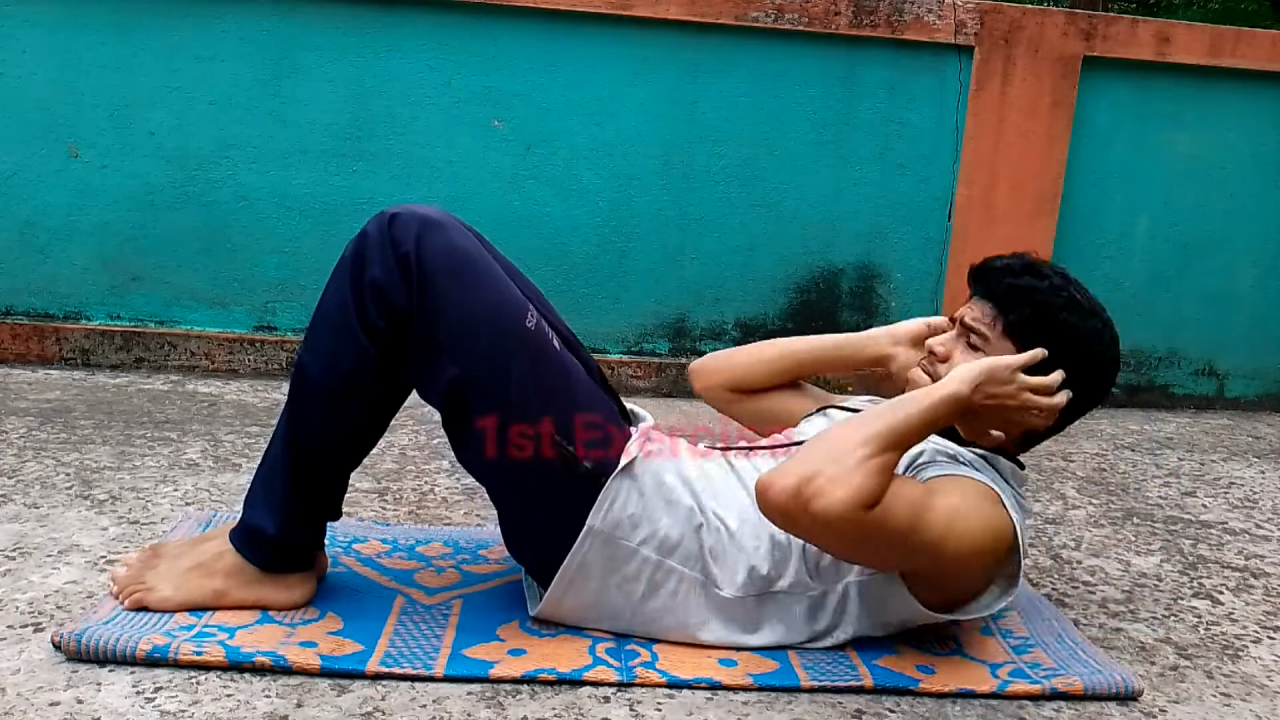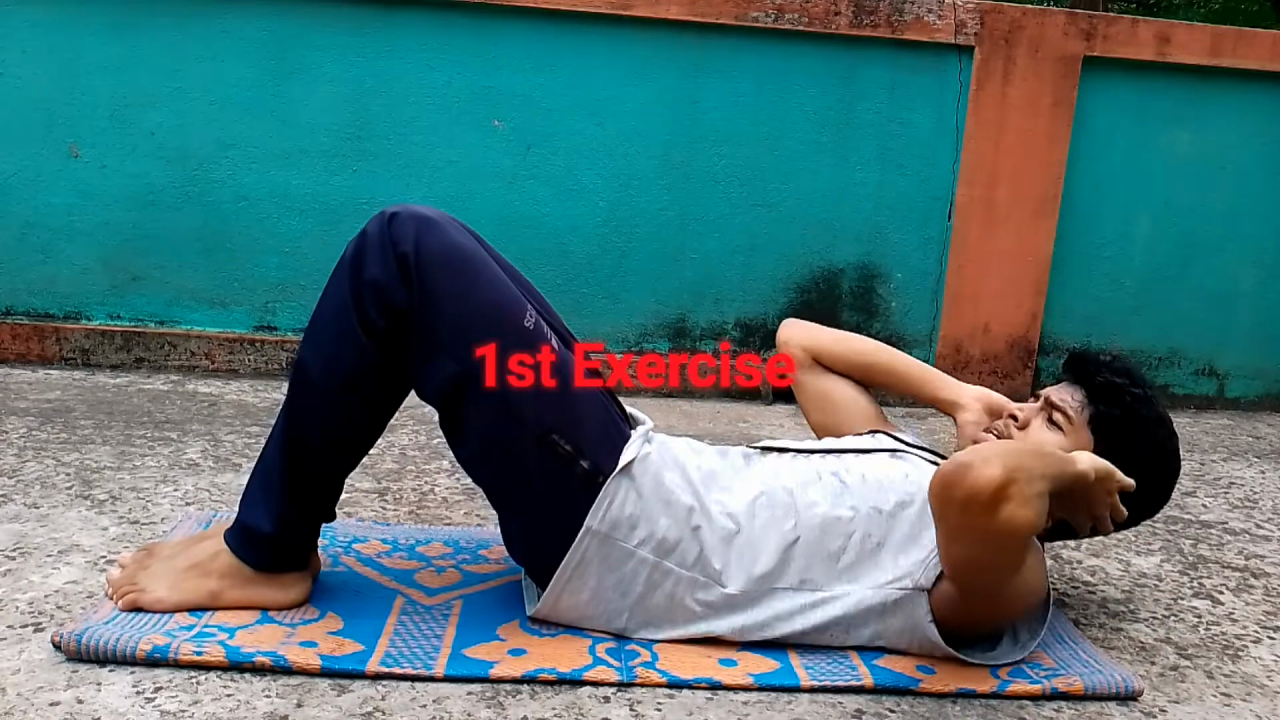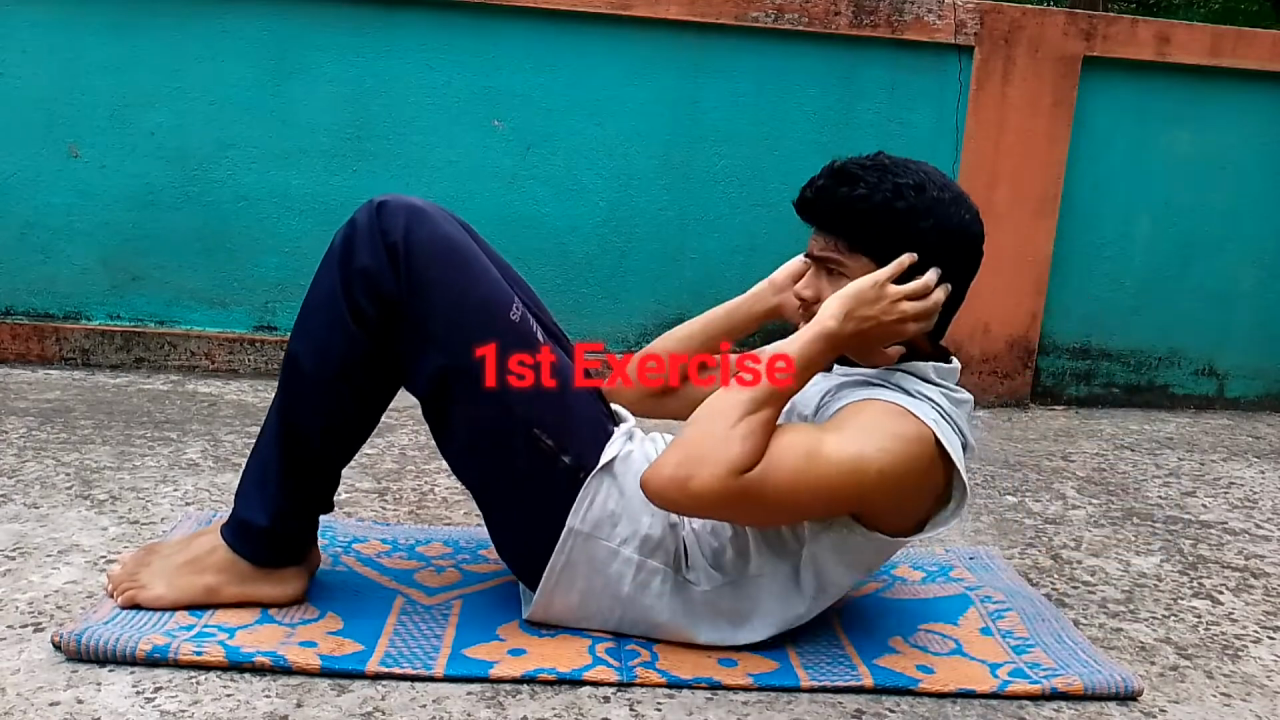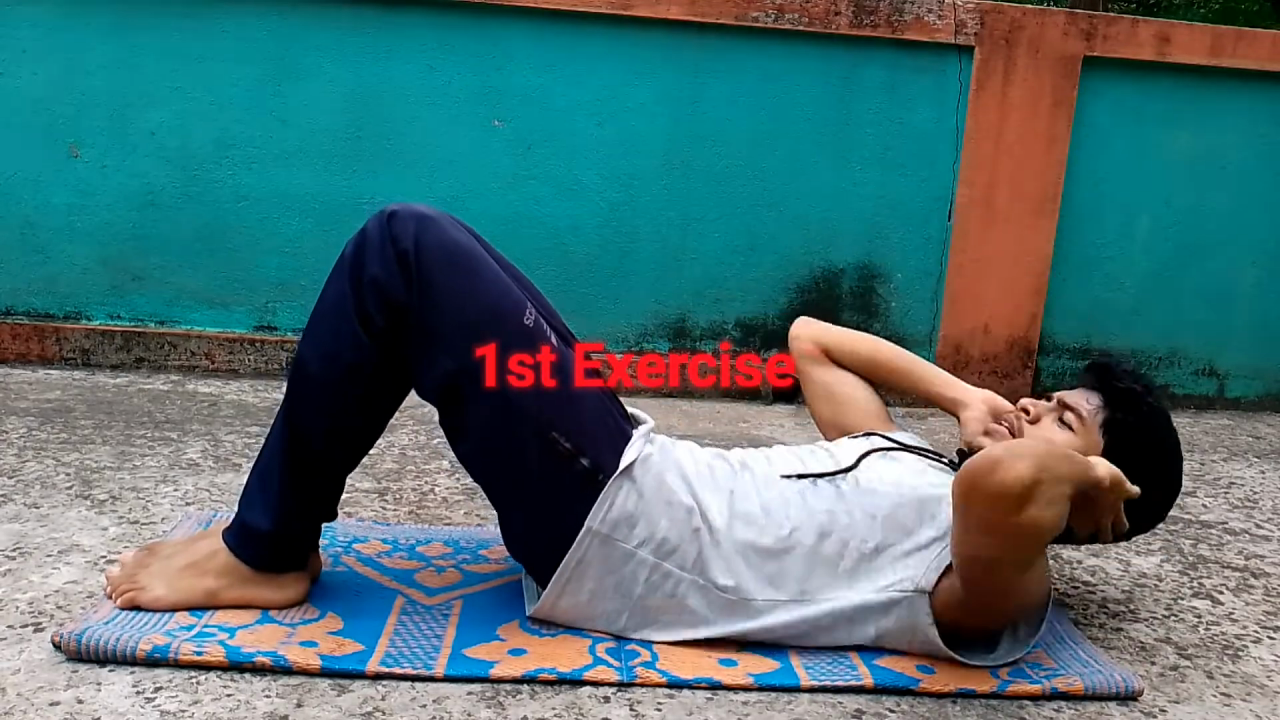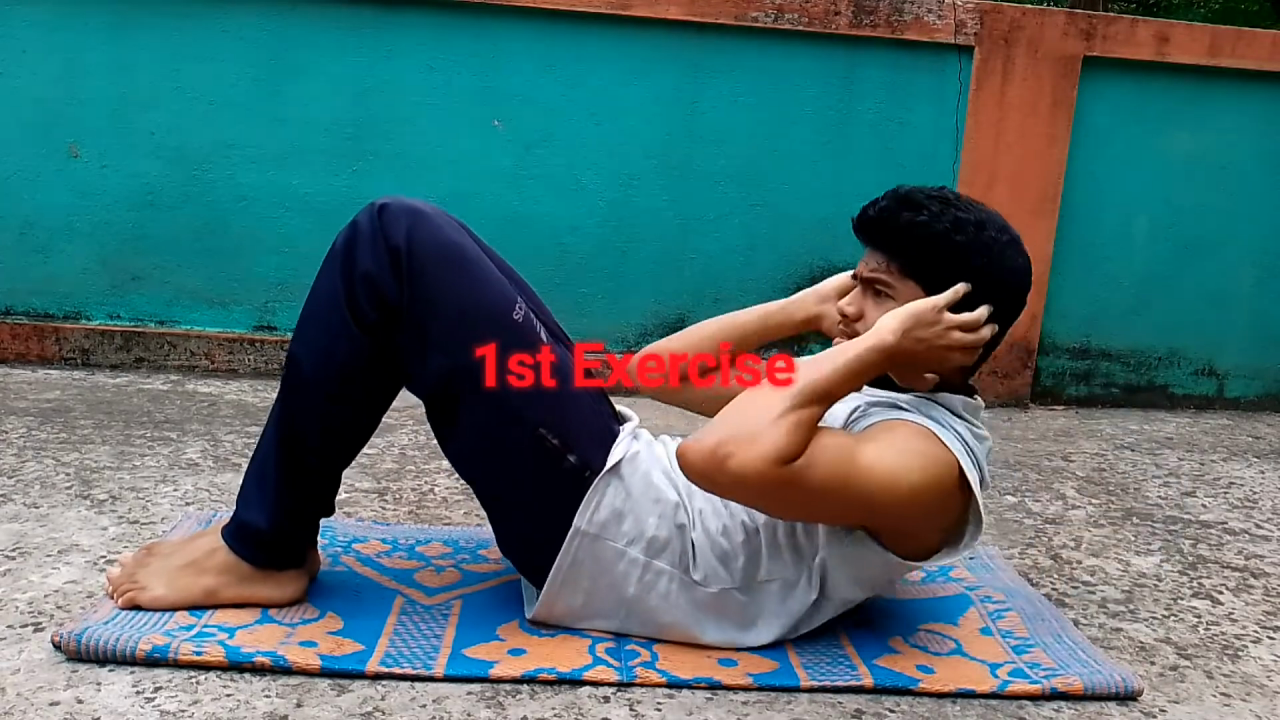
dt=1s
person 1, frame 1
left shoulder: (978, 521)
right shoulder: (903, 425)
left elbow: (795, 494)
right elbow: (715, 376)
left wrist: (941, 399)
right wrist: (883, 349)
left hip: (610, 539)
right hip: (639, 480)
left knee: (408, 250)
right knee: (417, 251)
left ankle: (270, 555)
right ankle: (288, 537)
person 1, frame 2
left shoulder: (996, 585)
right shoulder: (905, 459)
left elbow: (985, 482)
right elbow: (799, 340)
left wrist: (1066, 470)
right wrist: (957, 395)
left hip: (614, 529)
right hip: (637, 478)
left knee: (409, 250)
right knee: (414, 248)
left ankle: (265, 555)
right ankle: (276, 531)
person 1, frame 3
left shoulder: (906, 438)
right shoulder: (862, 377)
left elbow: (686, 478)
right elbow: (645, 387)
left wrist: (818, 336)
right wrist: (769, 300)
left hip: (598, 539)
right hip: (612, 485)
left knee: (396, 238)
right knee: (404, 244)
left ankle: (261, 552)
right ankle: (279, 533)
person 1, frame 4
left shoulder: (995, 584)
right shoulder: (912, 460)
left elbow: (1006, 490)
right elbow: (808, 338)
left wrist: (1076, 467)
right wrist: (963, 396)
left hip: (612, 530)
right hip: (636, 481)
left knee: (408, 248)
right knee: (412, 246)
left ankle: (265, 555)
right ankle: (274, 533)
person 1, frame 5
left shoulder: (929, 465)
right shoulder: (877, 391)
left elbow: (721, 457)
right elbow: (661, 365)
left wrist: (867, 348)
right wrist: (812, 310)
left hip: (604, 539)
right hip: (621, 494)
left knee: (397, 242)
right knee: (402, 243)
left ankle: (261, 555)
right ankle: (278, 533)
